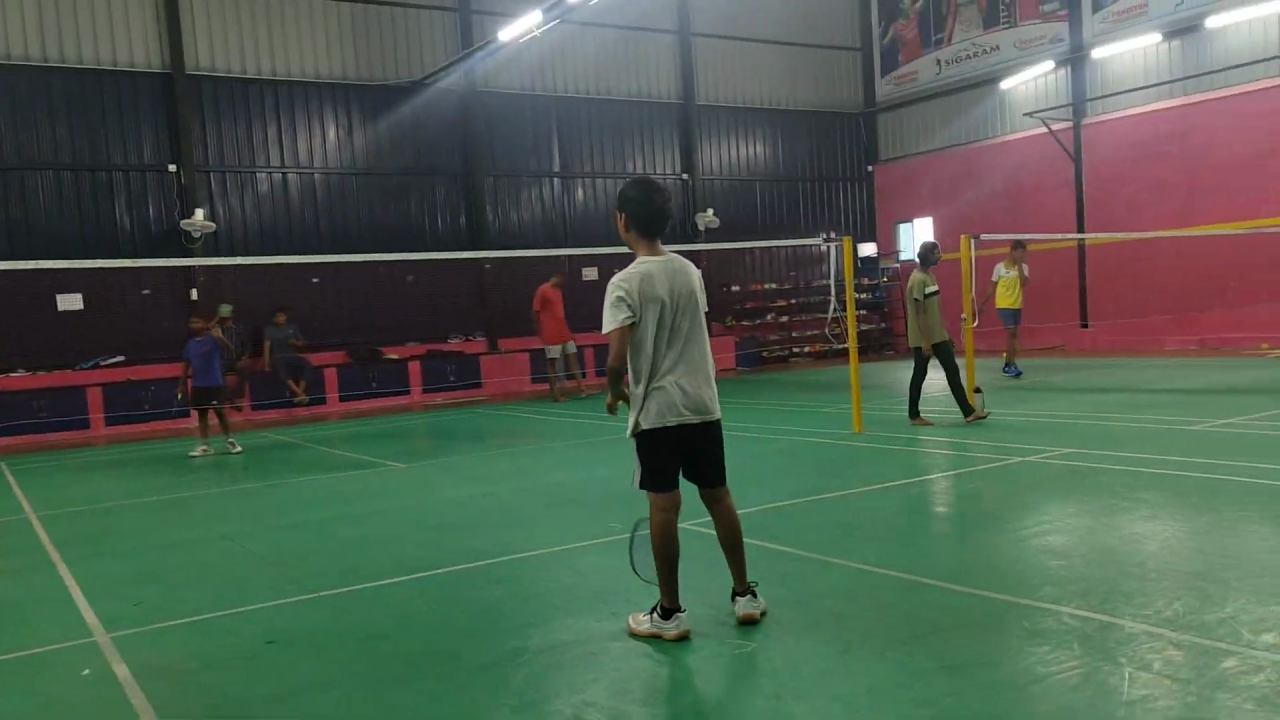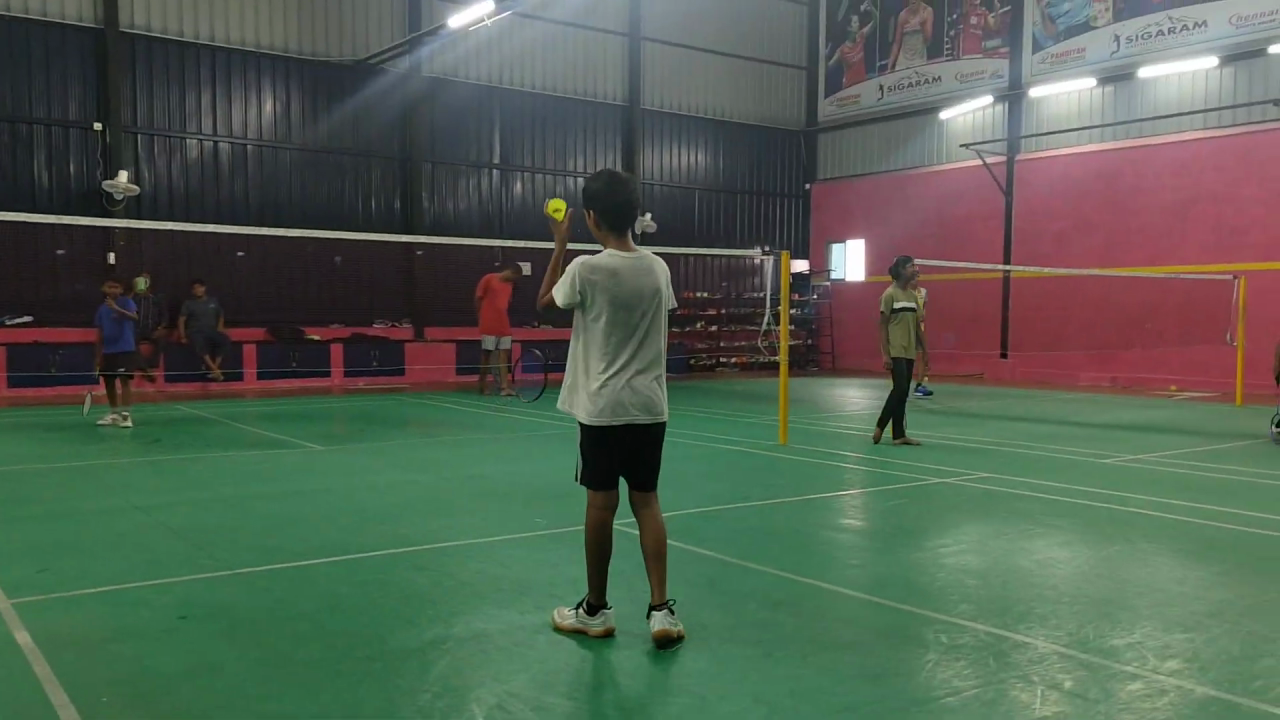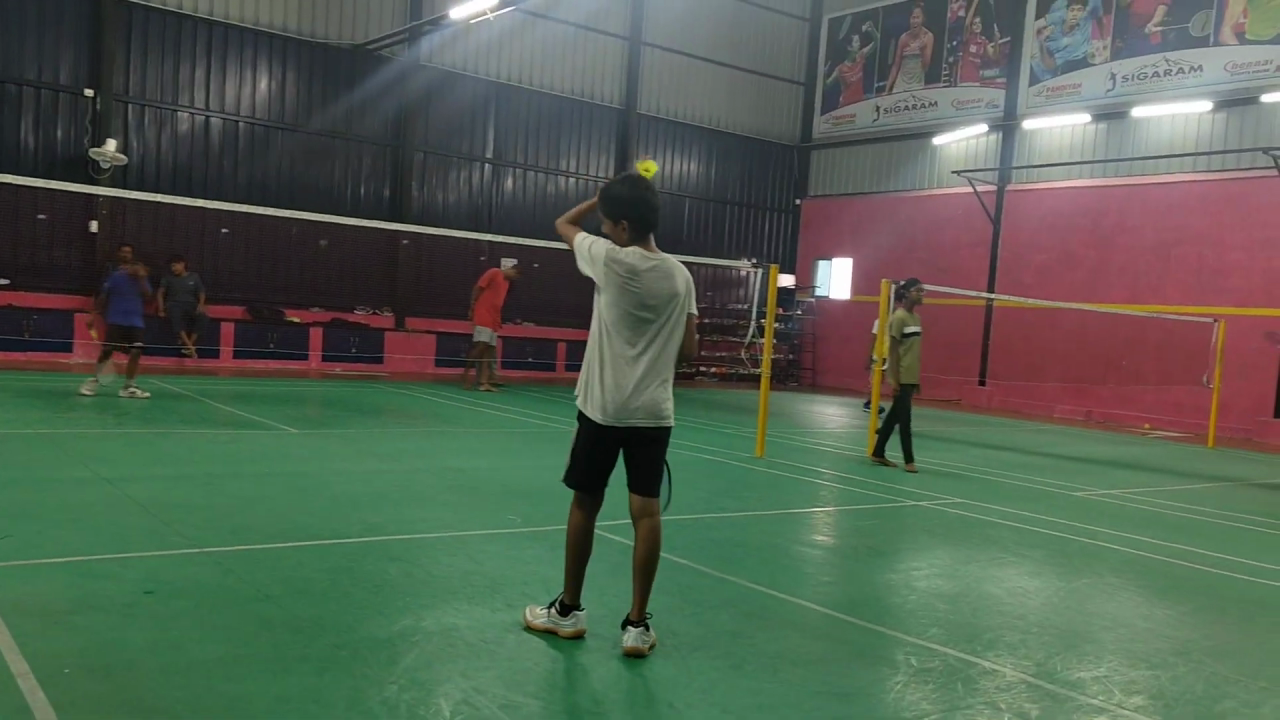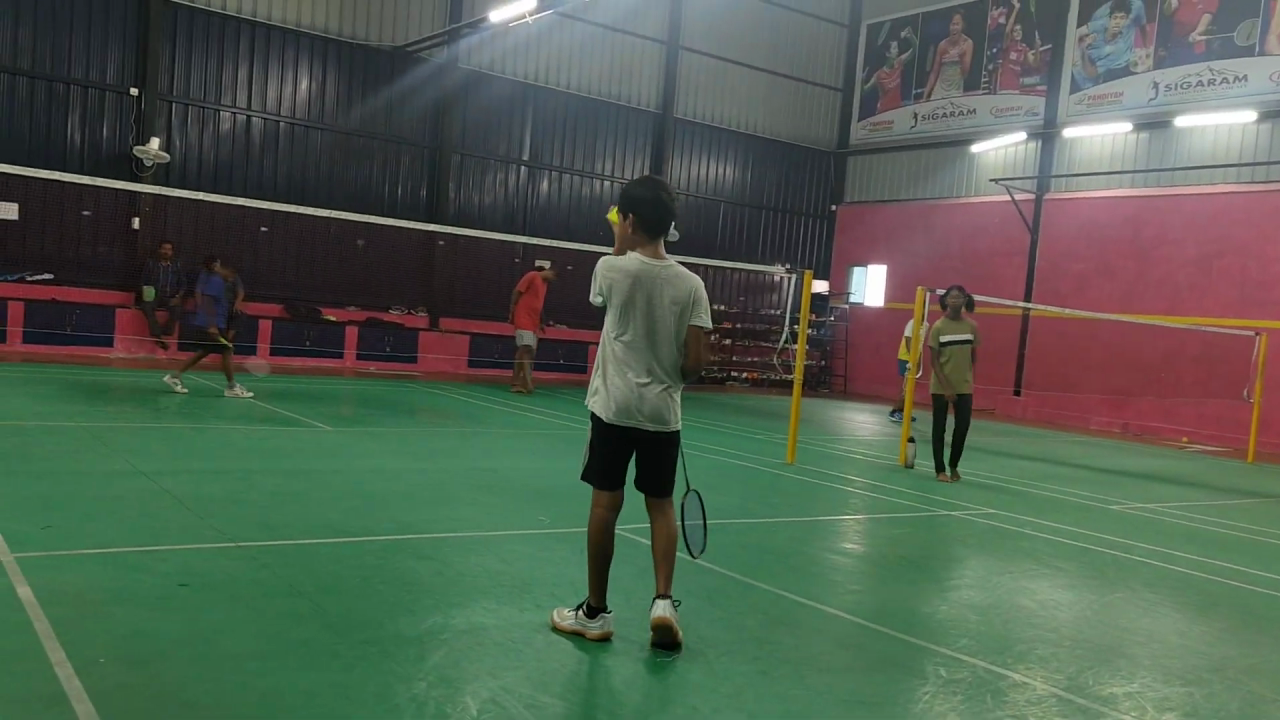
dt=0.5s
person 1, frame 1
left shoulder: (625, 282)
right shoulder: (690, 271)
left elbow: (616, 361)
left wrist: (615, 391)
left hip: (655, 408)
right hip: (702, 402)
left knee: (664, 506)
right knee: (718, 496)
left ankle: (670, 613)
right ankle: (744, 593)
person 1, frame 2
left shoulder: (587, 269)
right shoulder: (659, 268)
left elbow: (545, 303)
left wrist: (560, 241)
left hip: (603, 406)
right hip: (650, 405)
left knee: (601, 504)
right knee: (647, 503)
left ankle: (596, 609)
right ankle: (661, 609)
person 1, frame 3
left shoulder: (610, 259)
right shoulder: (681, 276)
left elbow: (563, 224)
right elbow: (688, 351)
left wrist: (606, 200)
left hip: (603, 407)
right hip: (655, 411)
left knee: (585, 505)
right knee: (646, 512)
left ankle: (568, 609)
right ankle: (637, 624)
person 1, frame 4
left shoulder: (611, 269)
right shoulder: (691, 284)
right elbow: (695, 362)
left wrist: (621, 246)
left hip: (613, 407)
right hip: (663, 413)
left knee: (605, 504)
right knee: (662, 507)
left ankle: (595, 612)
right ankle: (663, 601)
person 2, frame 1
left shoulder: (930, 276)
right shoulder: (918, 280)
right elbow: (919, 313)
left wrist: (944, 333)
right wrist: (925, 342)
left hip: (939, 335)
right hip: (923, 338)
left knee: (953, 371)
right knee: (919, 375)
left ankle: (969, 412)
right ankle: (914, 415)
person 2, frame 2
left shoulder: (913, 295)
right shoulder: (890, 294)
right elbow: (883, 326)
left wrist: (924, 351)
right wrist: (885, 354)
left hip: (909, 351)
right hip: (895, 351)
left knee: (904, 392)
right knee: (900, 388)
left ankle: (898, 434)
right ankle: (881, 425)
person 2, frame 3
left shoulder: (916, 317)
right shoulder: (899, 317)
right elbow: (893, 351)
left wrist: (919, 379)
right wrist: (894, 380)
left hip: (912, 376)
right hip: (902, 376)
left knee: (895, 415)
right knee: (904, 416)
left ankle: (878, 453)
right ankle: (908, 460)
person 2, frame 4
left shoulder: (972, 326)
right shoulder: (938, 327)
left elbow: (973, 357)
right elbow: (933, 360)
left wrist: (969, 379)
right wrist: (946, 388)
left hip: (964, 386)
right hip: (941, 386)
left knee: (963, 424)
right knee: (939, 427)
left ankle: (953, 465)
right ankle: (940, 470)
